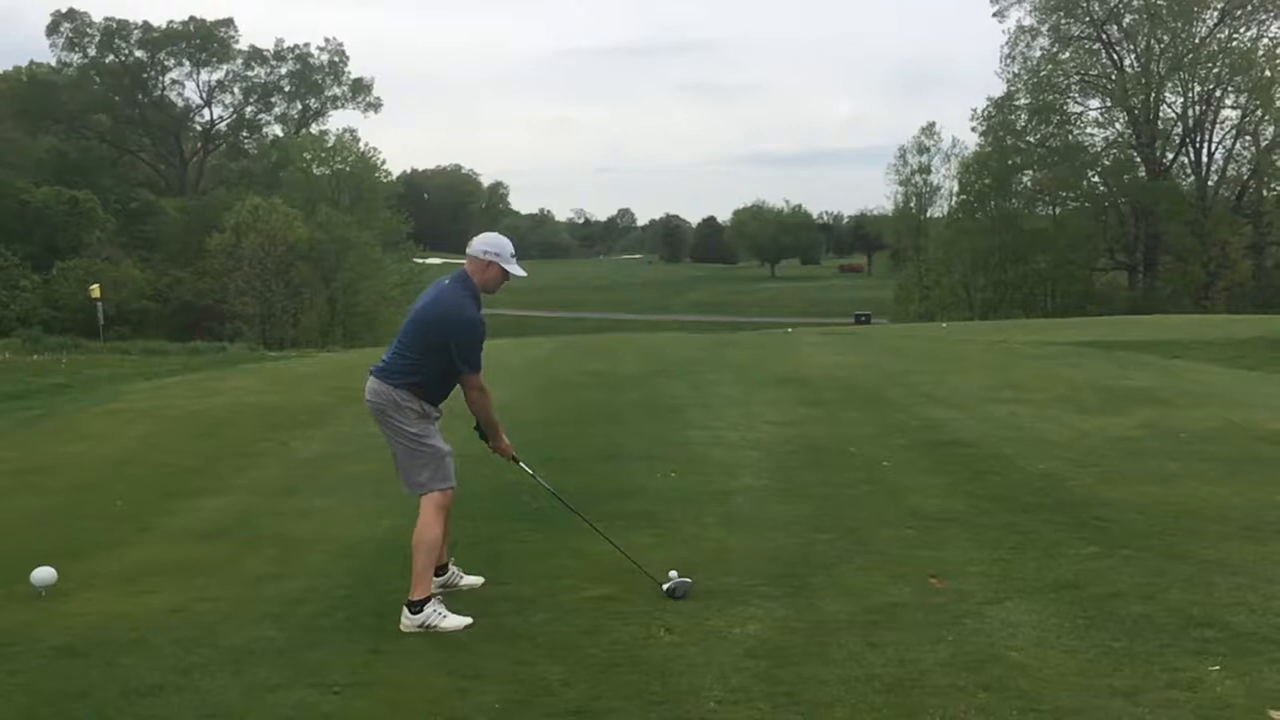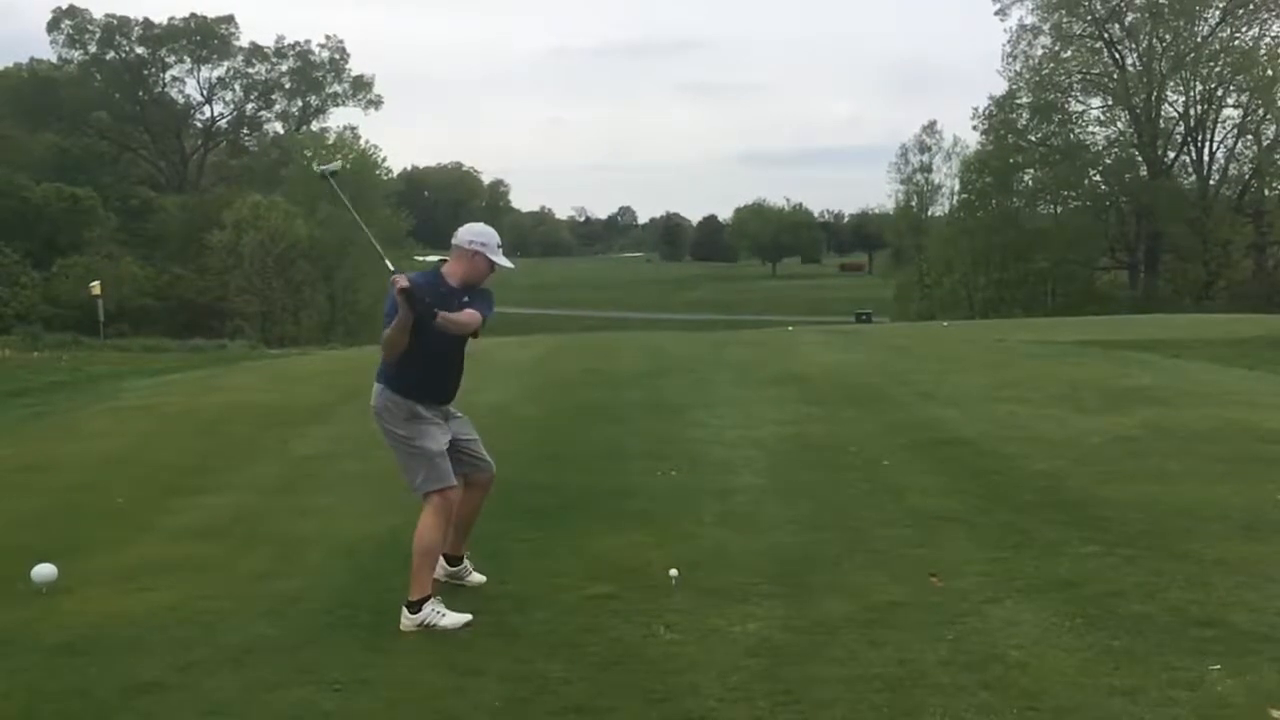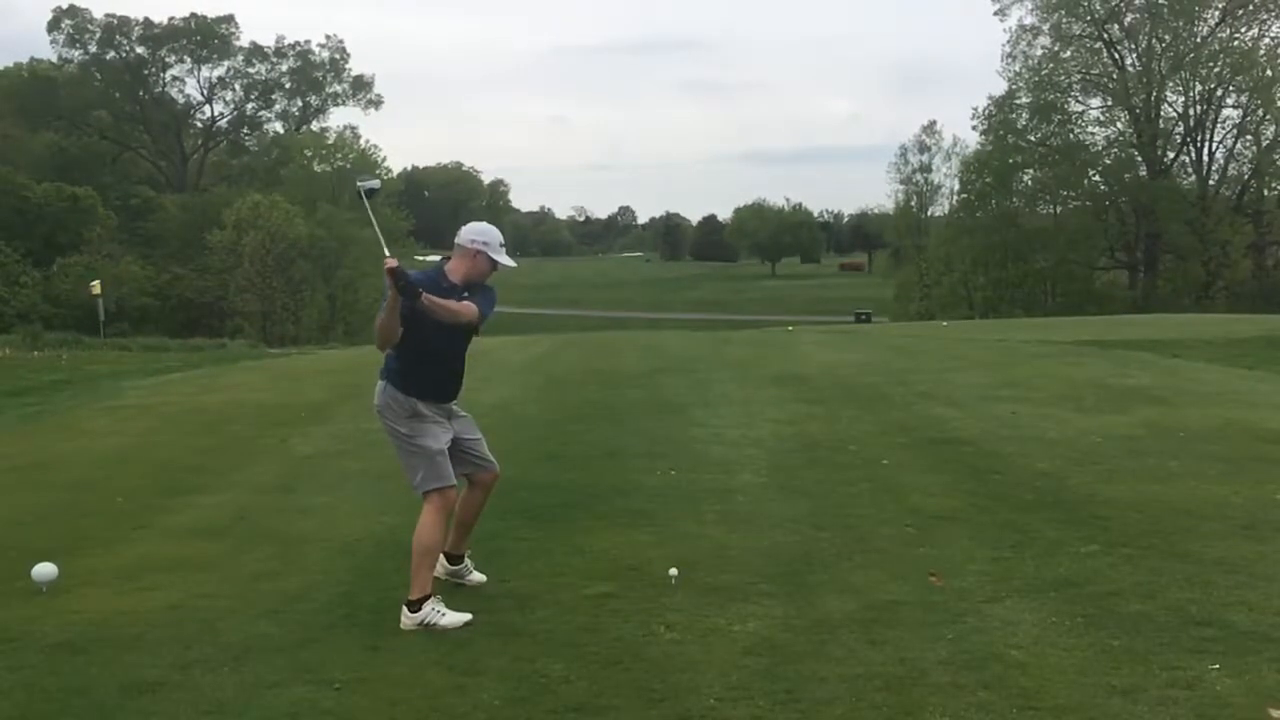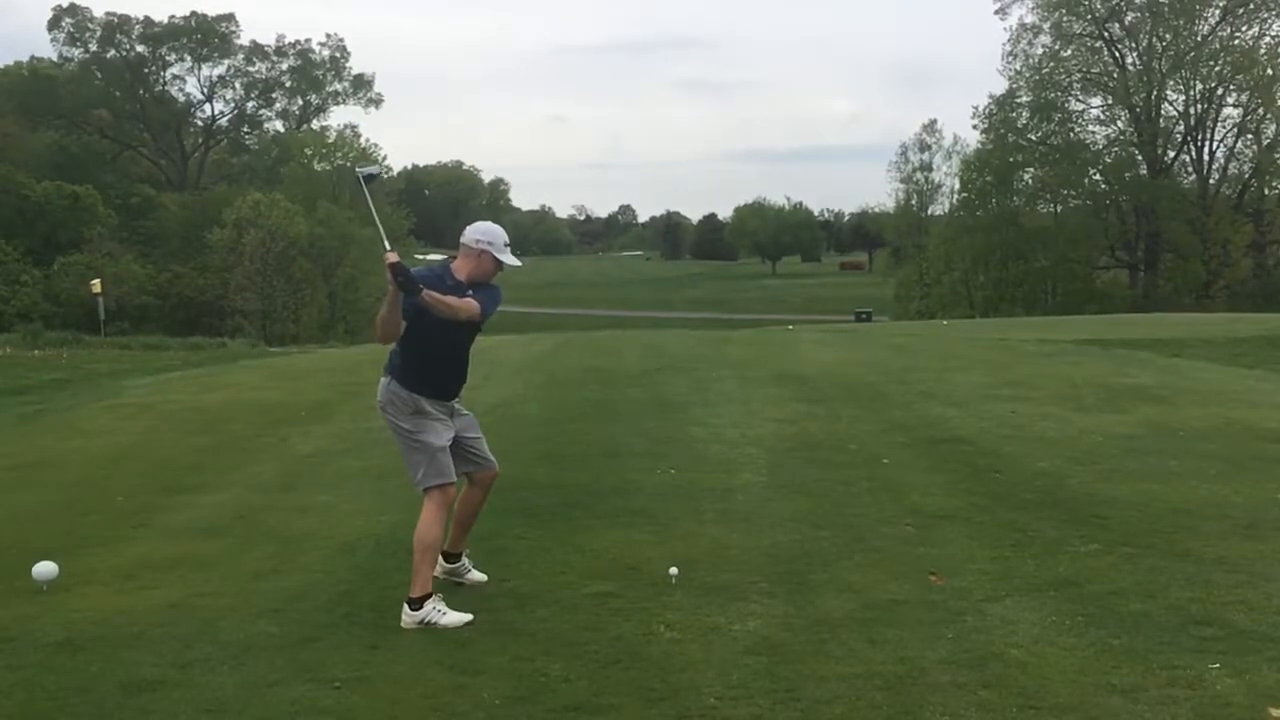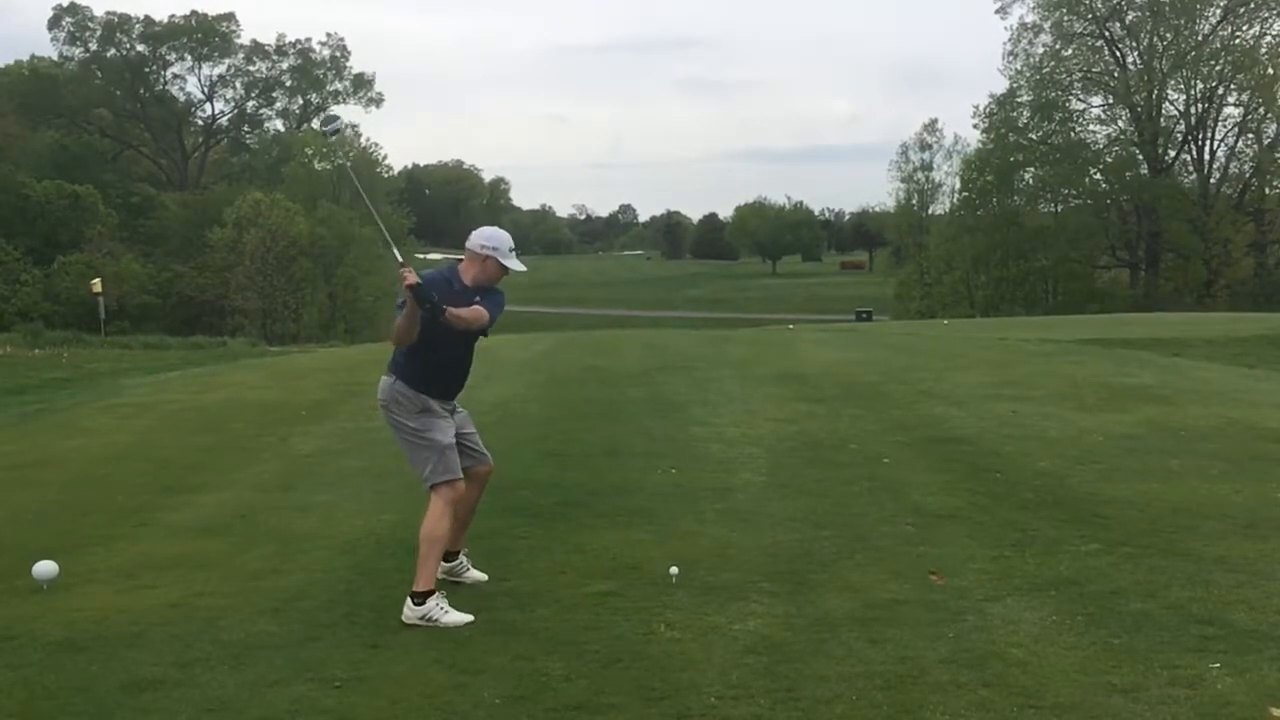
dt=0.7s
person 1, frame 1
left shoulder: (450, 289)
right shoulder: (463, 313)
left elbow: (468, 374)
right elbow: (474, 387)
left wrist: (487, 426)
right wrist: (496, 435)
left hip: (403, 395)
right hip: (401, 400)
left knee: (440, 486)
right knee: (437, 495)
left ankle: (440, 571)
right ankle: (418, 607)
person 1, frame 2
left shoulder: (479, 296)
right shoulder: (412, 286)
left elbow: (467, 324)
right elbow: (389, 353)
left wrist: (430, 314)
right wrist: (405, 312)
left hip: (440, 404)
right hip: (403, 404)
left knee: (481, 474)
right knee: (442, 496)
left ankle: (452, 561)
right ankle: (417, 607)
person 1, frame 3
left shoulder: (482, 294)
right shoulder: (416, 282)
left elbow: (462, 314)
right elbow: (384, 343)
left wrist: (419, 298)
right wrist: (395, 295)
left hip: (444, 402)
right hip: (406, 403)
left knee: (485, 474)
right knee: (442, 496)
left ankle: (453, 559)
right ankle: (418, 606)
person 1, frame 4
left shoulder: (487, 292)
right shoulder: (421, 278)
left elbow: (462, 311)
right elbow: (386, 335)
left wrist: (418, 290)
right wrist: (395, 288)
left hip: (446, 399)
right hip: (408, 398)
left knee: (485, 473)
right knee: (441, 492)
left ankle: (451, 558)
right ankle: (419, 604)
person 1, frame 5
left shoulder: (491, 296)
right shoulder: (429, 283)
left elbow: (473, 320)
right elbow: (400, 340)
left wrist: (439, 310)
right wrist: (413, 304)
left hip: (442, 398)
right hip: (409, 397)
left knee: (479, 469)
right knee: (449, 489)
left ankle: (450, 558)
right ankle: (421, 600)
